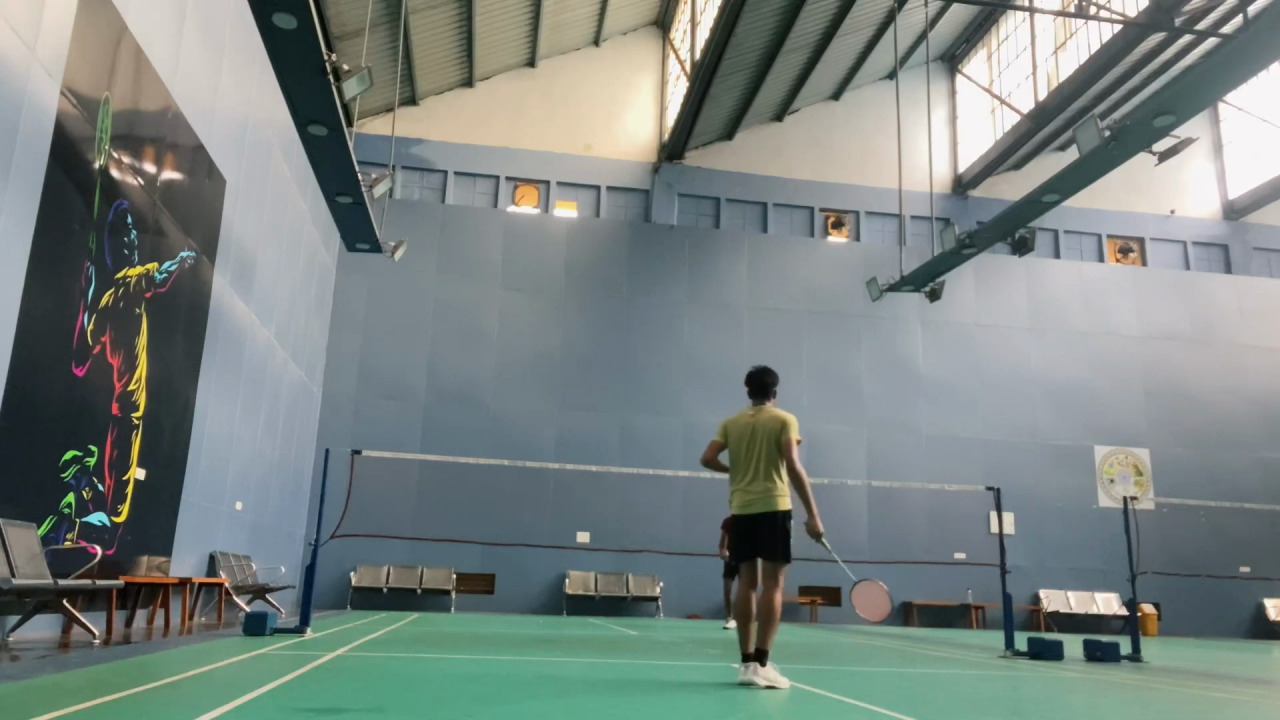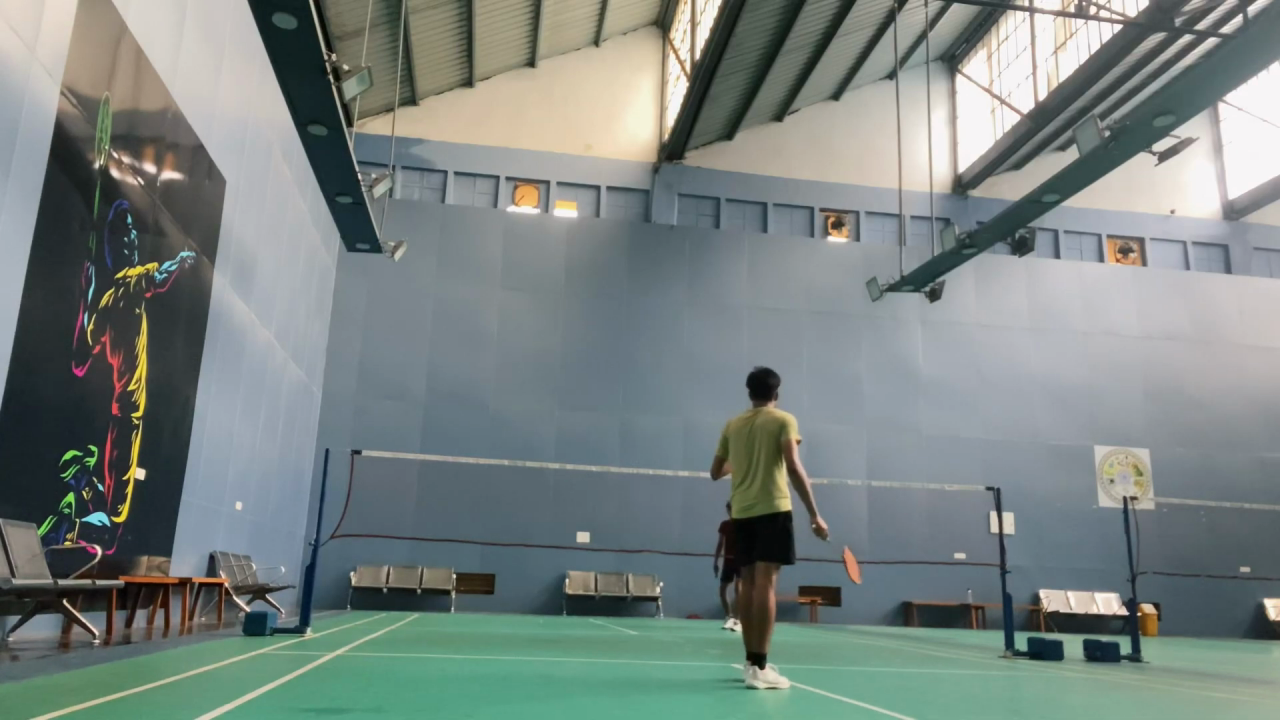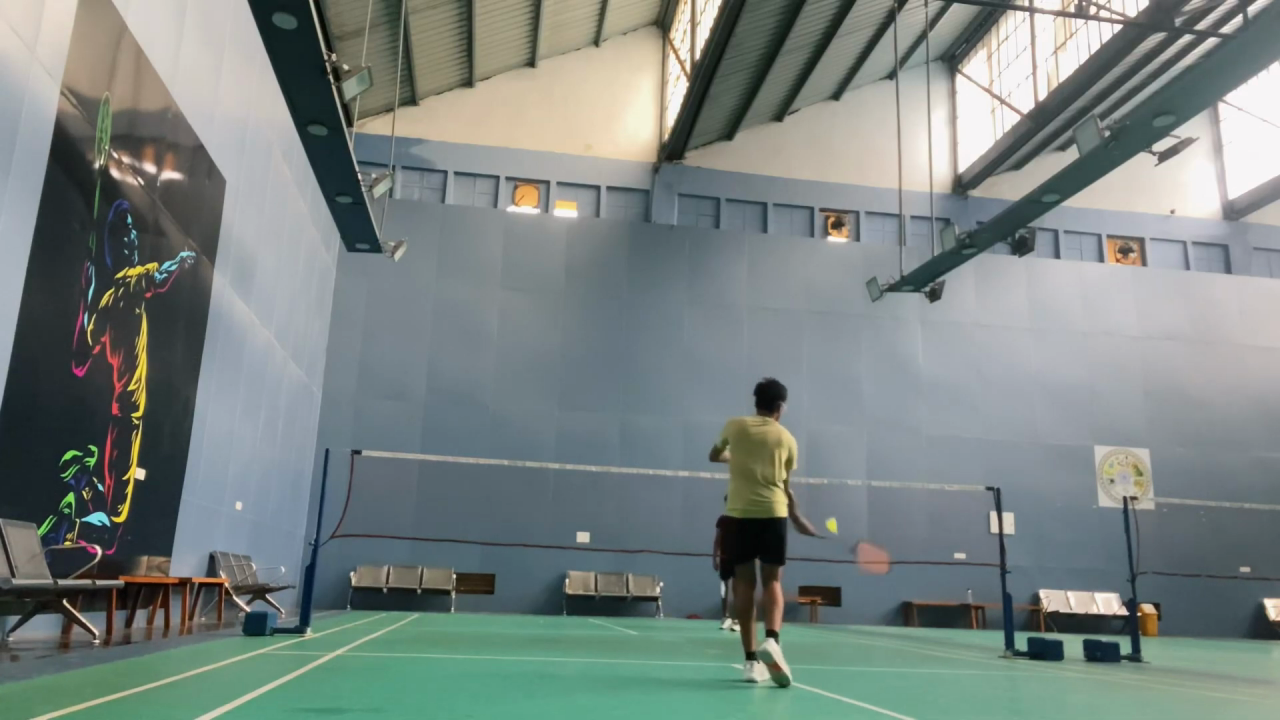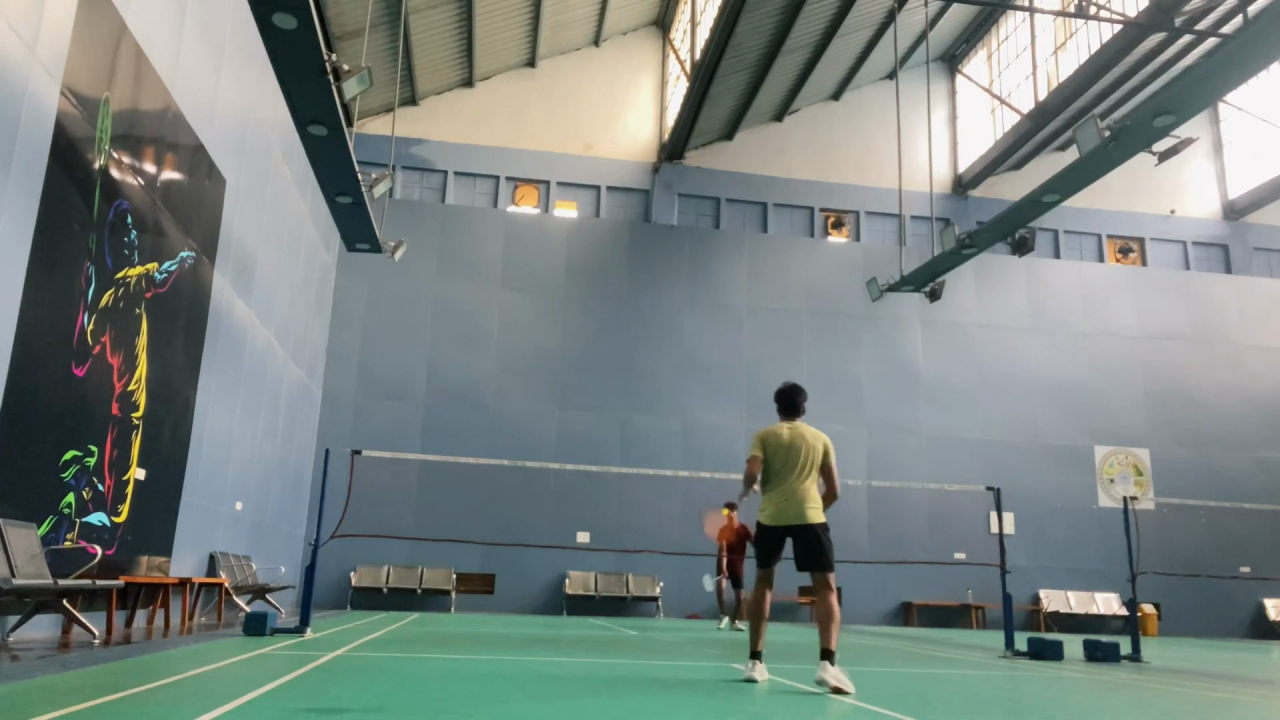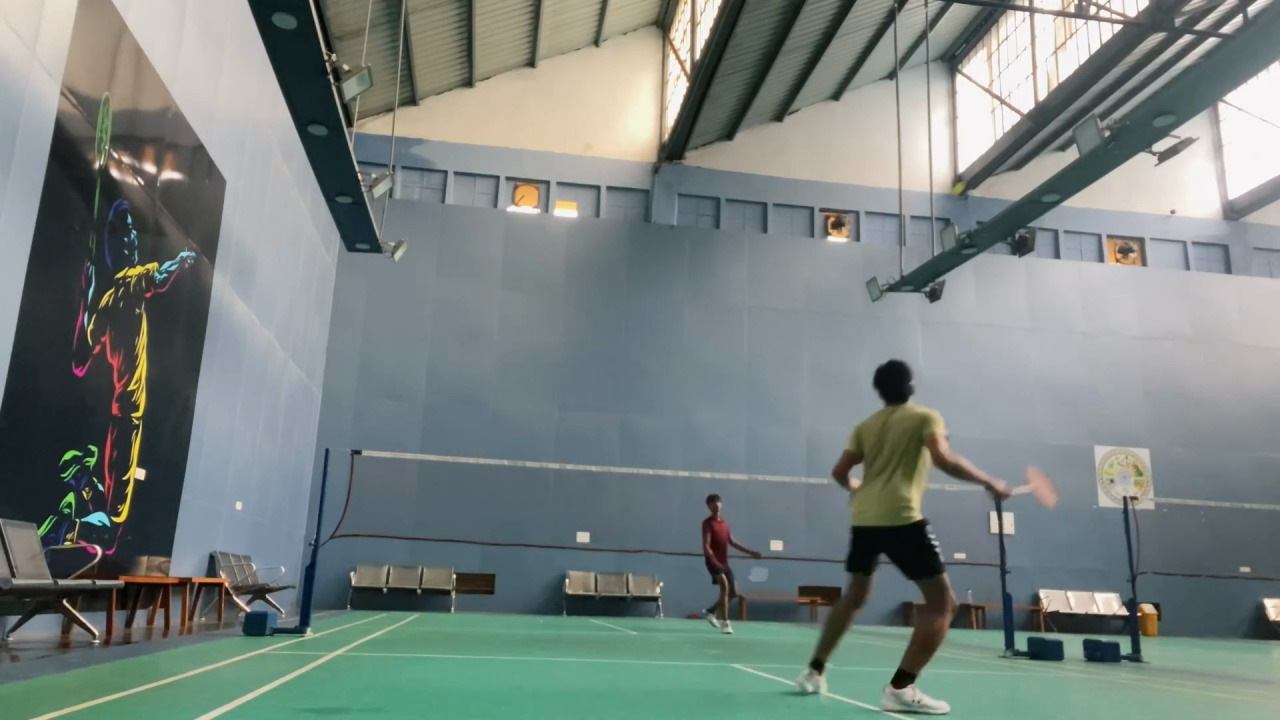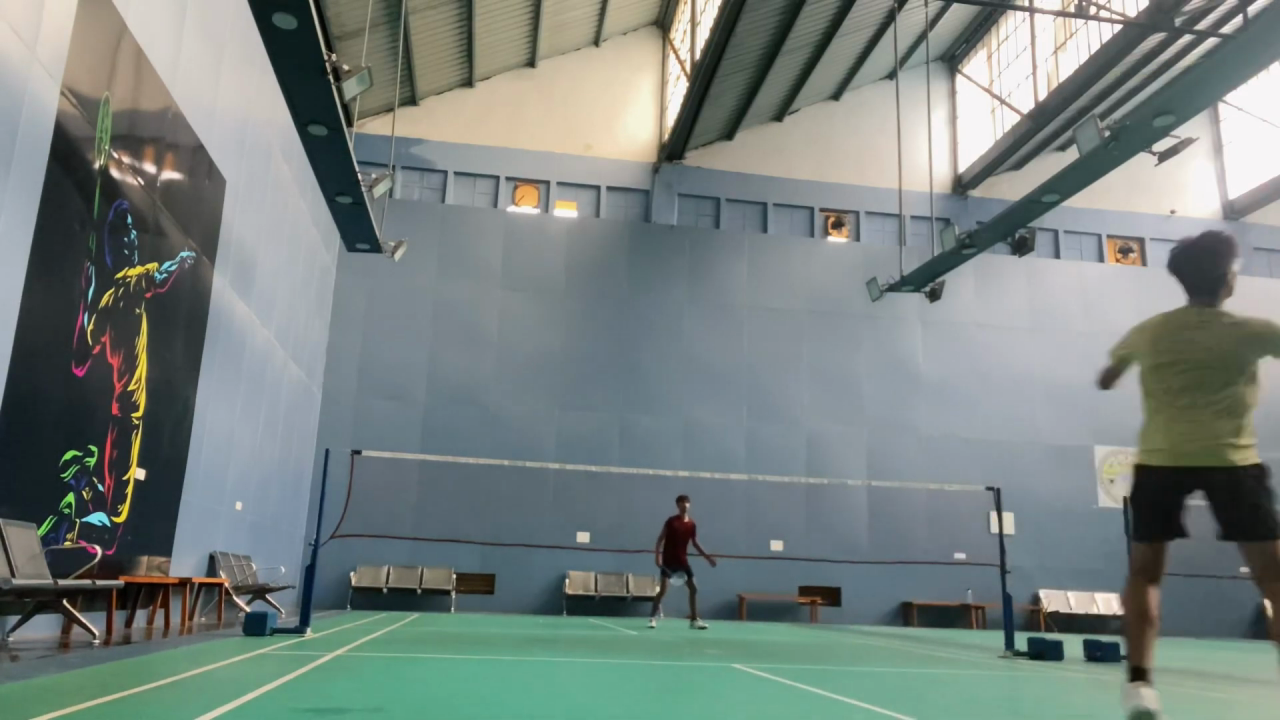
dt=0.7s
person 1, frame 1
left shoulder: (138, 278)
right shoulder: (106, 290)
left elbow: (159, 276)
right elbow: (81, 355)
left wrist: (177, 263)
right wrist: (85, 300)
left hip: (129, 395)
left knee: (120, 473)
left ankle: (110, 536)
person 1, frame 2
left shoulder: (138, 278)
right shoulder: (105, 289)
left elbow: (159, 276)
right elbow: (81, 358)
left wrist: (178, 264)
right wrist: (85, 300)
left hip: (129, 395)
left knee: (120, 471)
left ankle: (110, 532)
right ankle: (86, 533)
person 1, frame 3
left shoulder: (138, 277)
right shoulder: (105, 289)
left elbow: (159, 276)
right elbow: (81, 356)
left wrist: (178, 264)
right wrist: (86, 300)
left hip: (129, 392)
left knee: (121, 468)
left ankle: (112, 530)
person 1, frame 4
left shoulder: (138, 278)
right shoulder: (103, 288)
left elbow: (158, 277)
right elbow: (80, 358)
left wrist: (176, 265)
right wrist: (86, 300)
left hip: (129, 395)
left knee: (119, 471)
left ankle: (112, 529)
person 1, frame 5
left shoulder: (138, 277)
right shoulder: (100, 286)
left elbow: (159, 277)
right elbow: (81, 358)
left wrist: (177, 264)
right wrist: (86, 300)
left hip: (129, 393)
left knee: (120, 470)
left ankle: (112, 530)
person 1, frame 6
left shoulder: (138, 278)
right shoulder: (107, 292)
left elbow: (159, 277)
right elbow: (81, 359)
left wrist: (177, 264)
right wrist: (86, 301)
left hip: (130, 397)
right hip: (113, 398)
left knee: (120, 473)
right knee: (110, 470)
left ankle: (111, 532)
right ankle: (105, 528)
person 2, frame 1
left shoulder: (731, 423)
right shoulder: (784, 420)
left elbow: (707, 459)
right elbow: (793, 468)
right wrist: (812, 514)
left hip: (740, 510)
right hip: (773, 508)
left knee: (747, 583)
right knee: (773, 584)
left ankle: (747, 663)
right ankle: (761, 664)
person 2, frame 2
left shoulder: (732, 426)
right shoulder: (783, 420)
left elbow: (716, 472)
right elbow: (793, 468)
right wrist: (814, 514)
left hip: (741, 512)
right hip: (773, 510)
left knee: (749, 584)
right knee: (766, 583)
left ankle: (751, 661)
right ankle: (759, 668)
person 2, frame 3
left shoulder: (734, 426)
right shoulder: (787, 439)
left elbow: (715, 456)
right wrist: (799, 523)
left hip: (738, 513)
right hip: (772, 513)
left knee: (744, 583)
right knee: (772, 582)
left ankle: (751, 660)
right ankle: (770, 641)
person 2, frame 4
left shoulder: (765, 435)
right shoulder: (821, 439)
left elbow: (750, 474)
right elbow: (833, 491)
left wrist: (749, 487)
left hip: (771, 517)
right hip: (811, 516)
left knee: (763, 583)
right knee: (826, 590)
left ankle: (755, 661)
right ankle: (827, 663)
person 2, frame 5
left shoulder: (866, 425)
right shoulder: (925, 417)
left elbow: (839, 474)
right elbow: (943, 460)
right wrist: (989, 483)
left hip: (864, 519)
right hip: (901, 518)
left knee: (854, 597)
right knee: (941, 605)
left ankle: (815, 671)
right ankle: (900, 688)
person 2, frame 6
left shoulder: (1145, 333)
left elbow: (1106, 379)
left wrist: (1121, 359)
left hip: (1159, 461)
right hip: (1231, 460)
left knee: (1144, 576)
